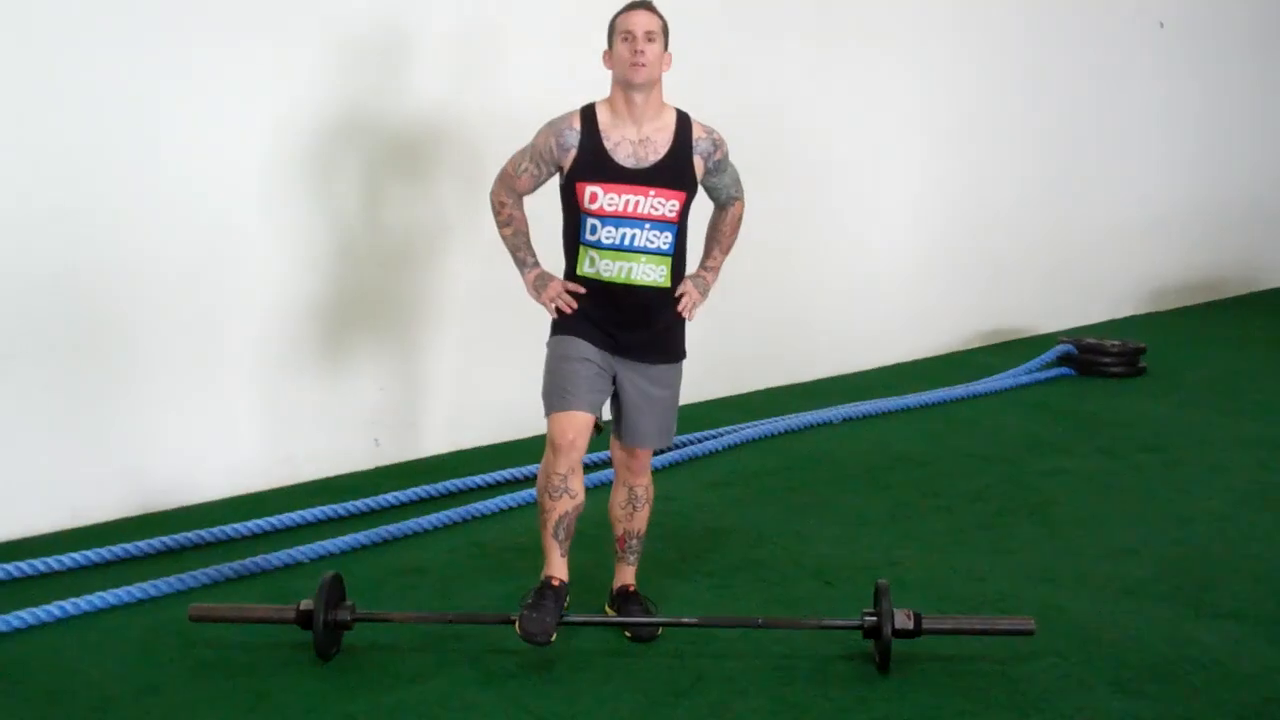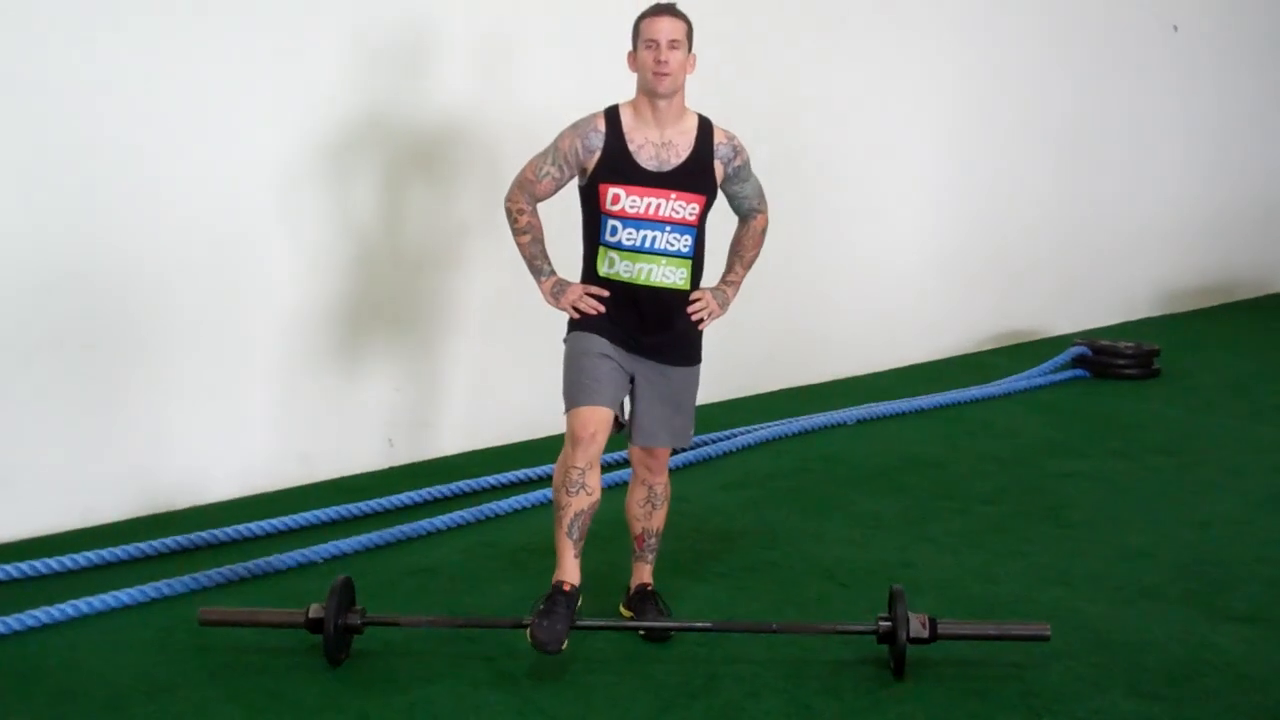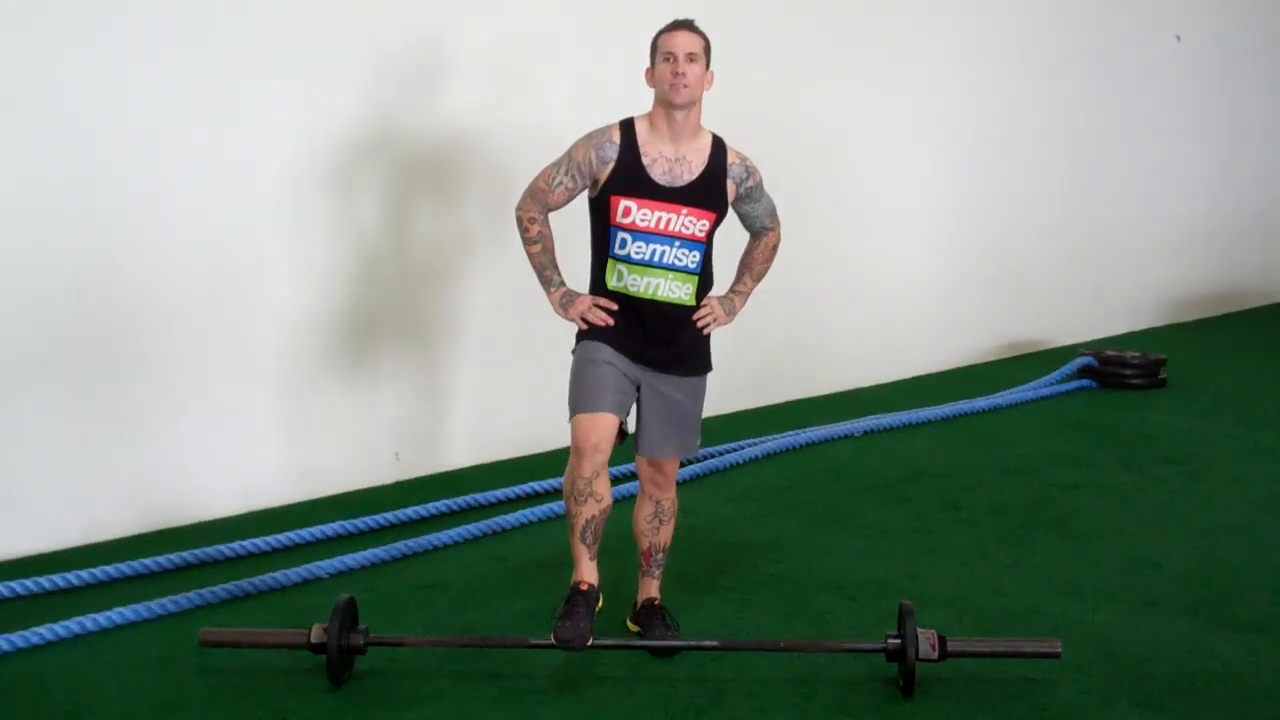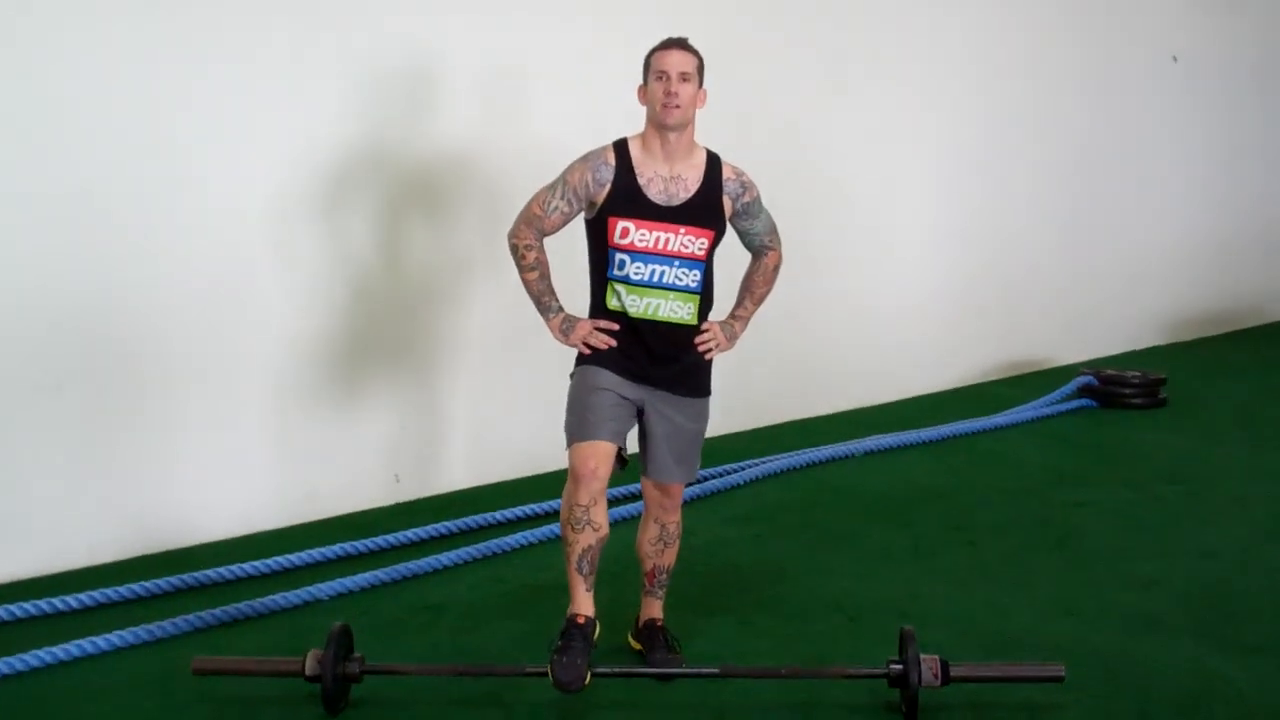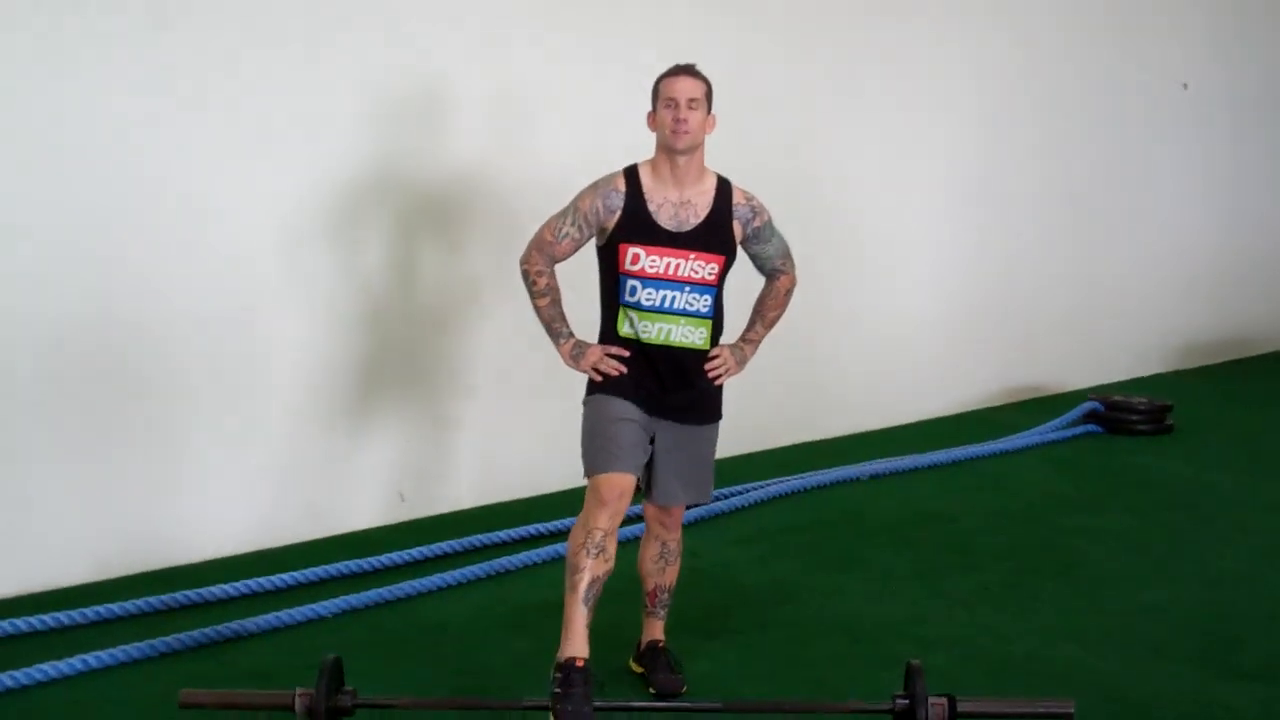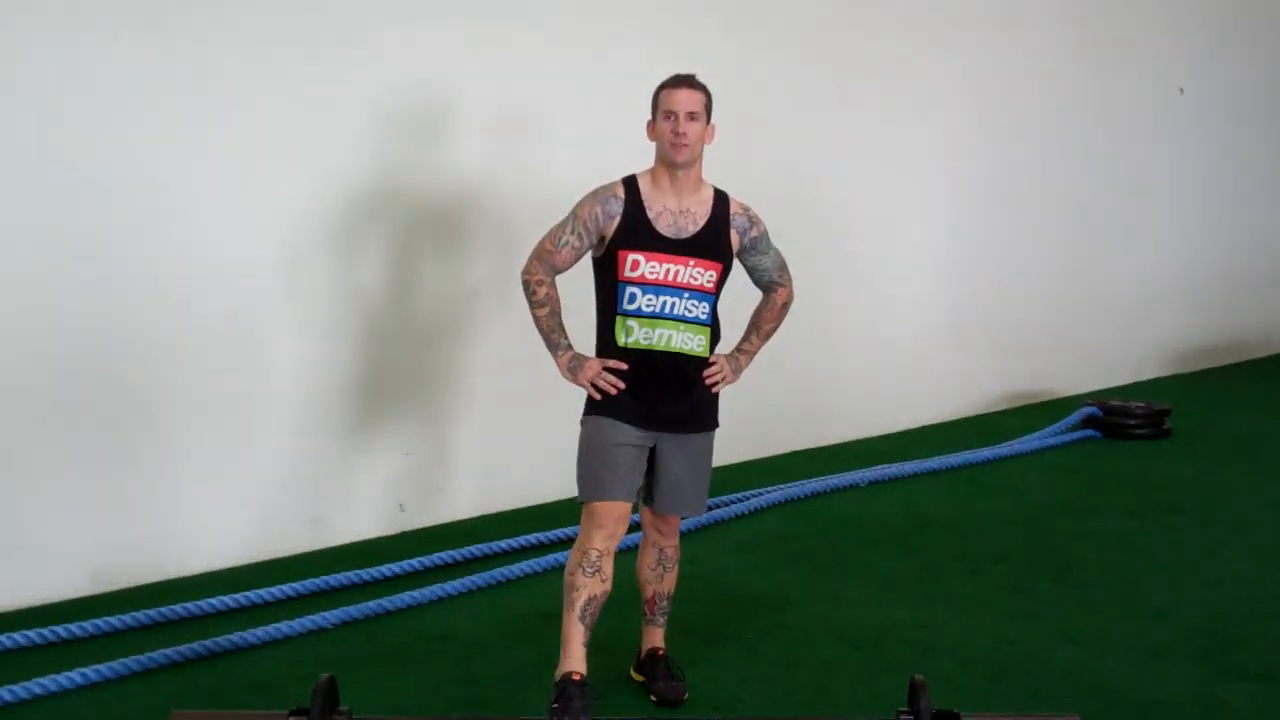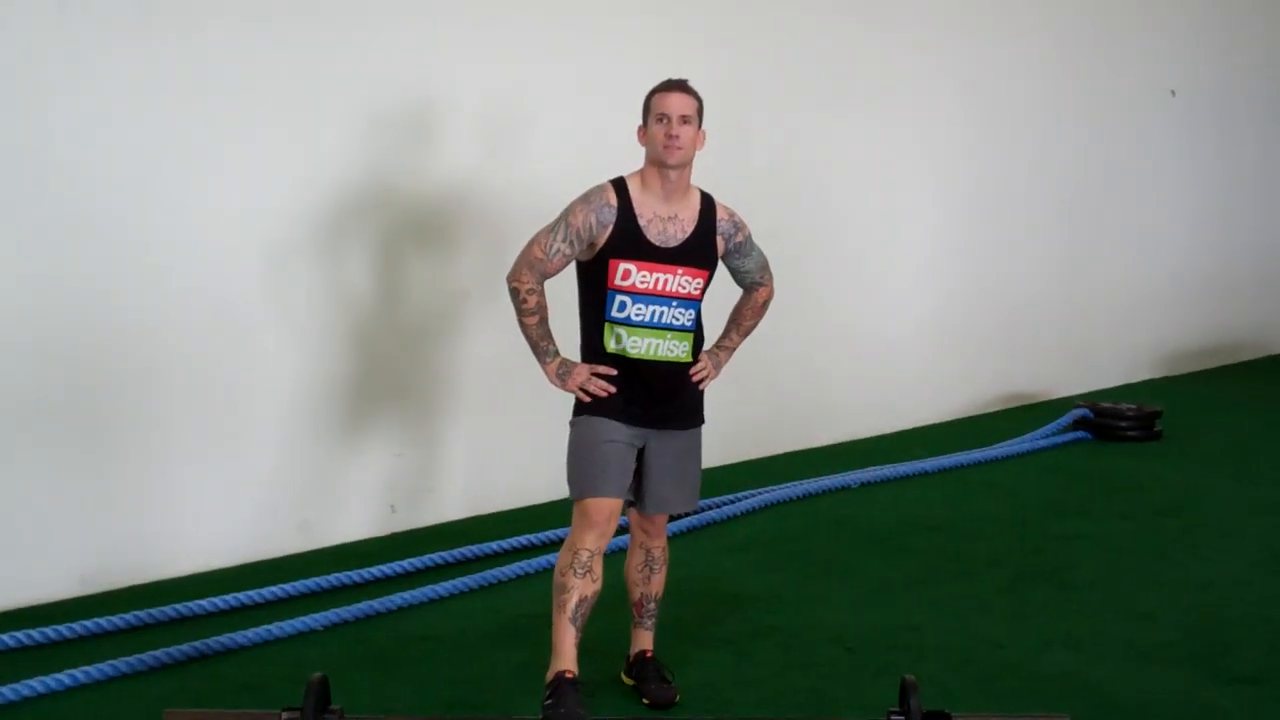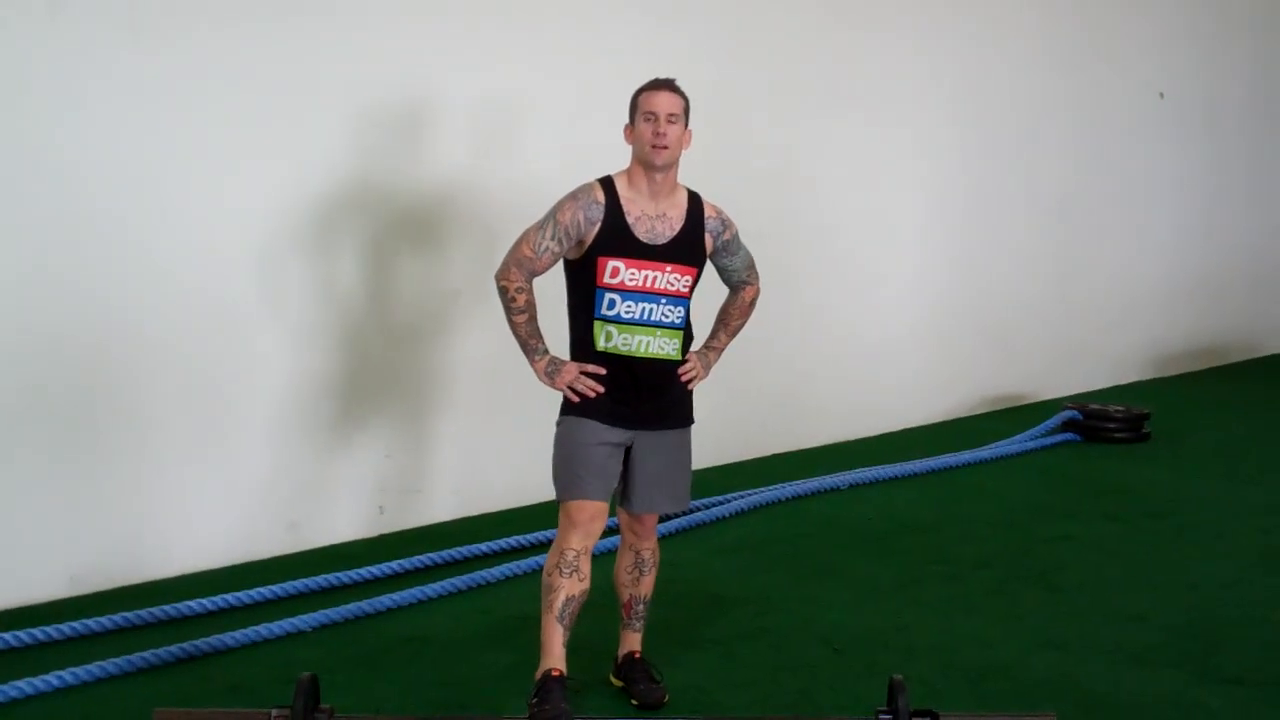
dt=0.4s
person 1, frame 1
left shoulder: (699, 141)
right shoulder: (567, 133)
left elbow: (731, 203)
right elbow: (505, 193)
left wrist: (706, 275)
right wrist: (533, 274)
left hip: (656, 335)
right hip: (583, 325)
left knee: (635, 461)
right knee: (566, 443)
left ankle: (626, 586)
right ankle: (554, 580)
person 1, frame 2
left shoulder: (720, 146)
right shoulder: (592, 134)
left elbow: (755, 214)
right elbow: (520, 197)
left wrist: (728, 288)
right wrist: (549, 282)
left hip: (674, 334)
right hip: (601, 323)
left knee: (653, 459)
right knee: (585, 436)
left ankle: (641, 587)
right ankle: (565, 585)
person 1, frame 3
left shoulder: (732, 167)
right shoulder: (606, 146)
left elbow: (767, 232)
right elbow: (531, 207)
left wrist: (734, 301)
right wrist: (557, 293)
left hip: (680, 347)
right hip: (608, 335)
left knee: (660, 474)
right knee: (590, 447)
left ankle: (649, 601)
right ankle: (584, 584)
person 1, frame 4
left shoulder: (729, 182)
right shoulder: (602, 167)
left elbow: (769, 250)
right elbow: (525, 232)
left wrist: (736, 323)
right wrist: (557, 319)
left hip: (683, 368)
right hip: (610, 358)
left knee: (665, 496)
right knee: (588, 473)
left ankle: (651, 621)
right ankle: (580, 617)
person 1, frame 5
left shoulder: (739, 208)
right shoulder: (612, 195)
left elbow: (782, 274)
right elbow: (536, 258)
left wrist: (745, 348)
right wrist: (568, 345)
left hip: (692, 392)
right hip: (621, 383)
left knee: (667, 516)
right knee: (606, 501)
left ankle: (652, 642)
right ankle: (572, 660)
person 1, frame 6
left shoulder: (736, 220)
right shoulder: (610, 204)
left elbow: (780, 287)
right elbow: (537, 270)
left wrist: (740, 358)
right wrist: (565, 357)
left hip: (690, 405)
right hip: (618, 400)
left knee: (664, 526)
right knee: (603, 527)
left ankle: (652, 651)
person 1, frame 7
left shoulder: (721, 223)
right shoulder: (601, 208)
left elbow: (760, 286)
right elbow: (524, 275)
left wrist: (720, 354)
right wrist: (553, 364)
left hip: (677, 405)
right hip: (608, 400)
left knee: (652, 526)
right knee: (594, 523)
left ankle: (642, 654)
person 1, frame 8
left shoulder: (710, 221)
right shoulder: (588, 206)
left elbow: (747, 285)
right elbow: (512, 273)
left wrist: (709, 355)
right wrist: (543, 362)
left hip: (666, 406)
right hip: (596, 401)
left knee: (642, 528)
right knee: (580, 526)
left ankle: (631, 655)
